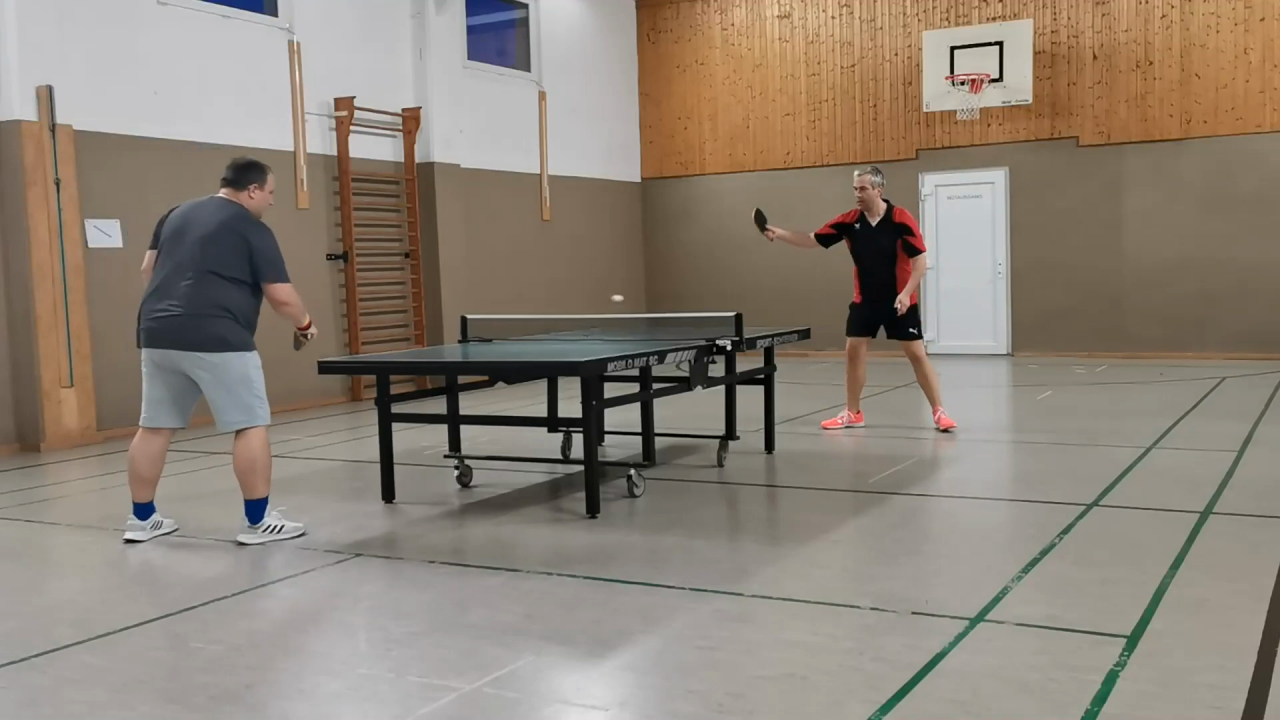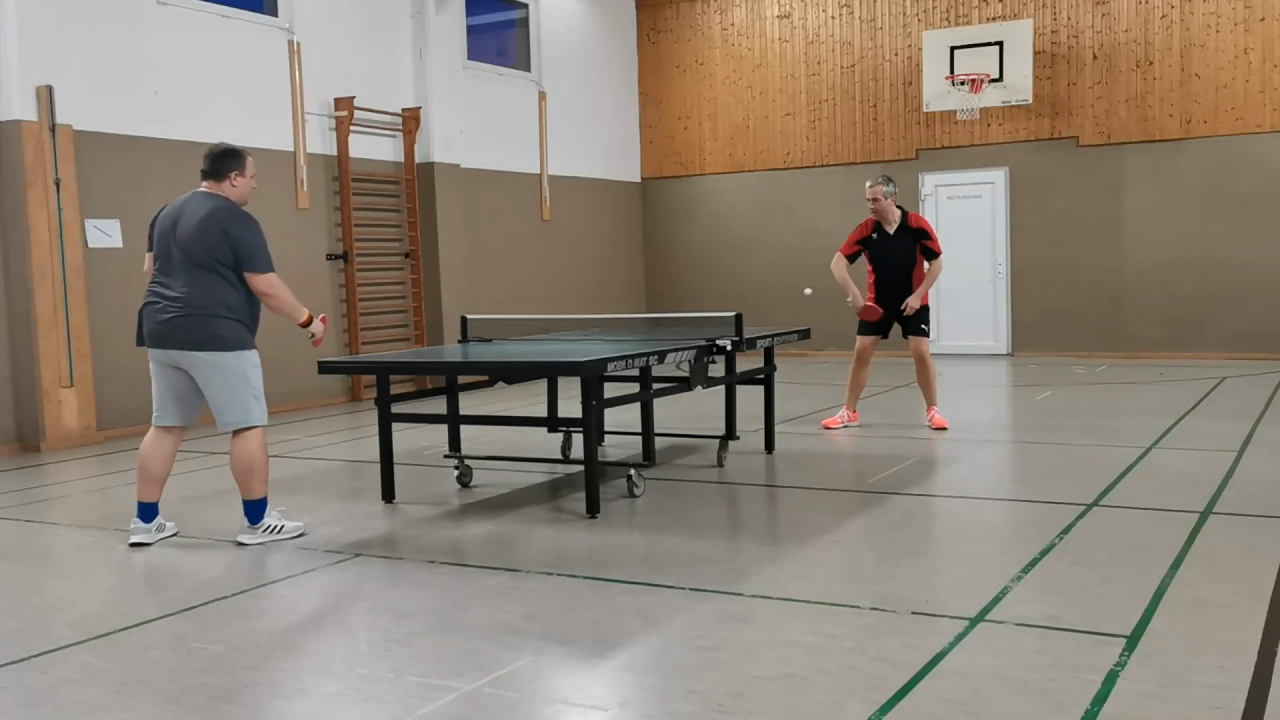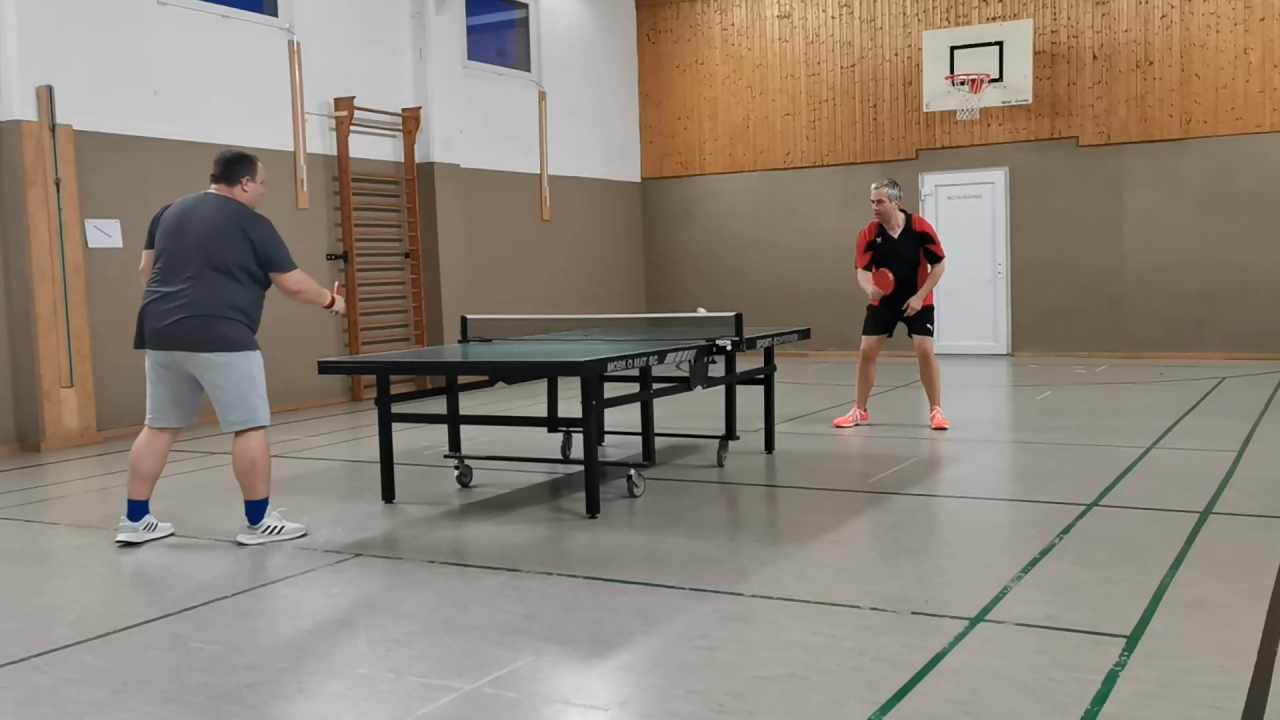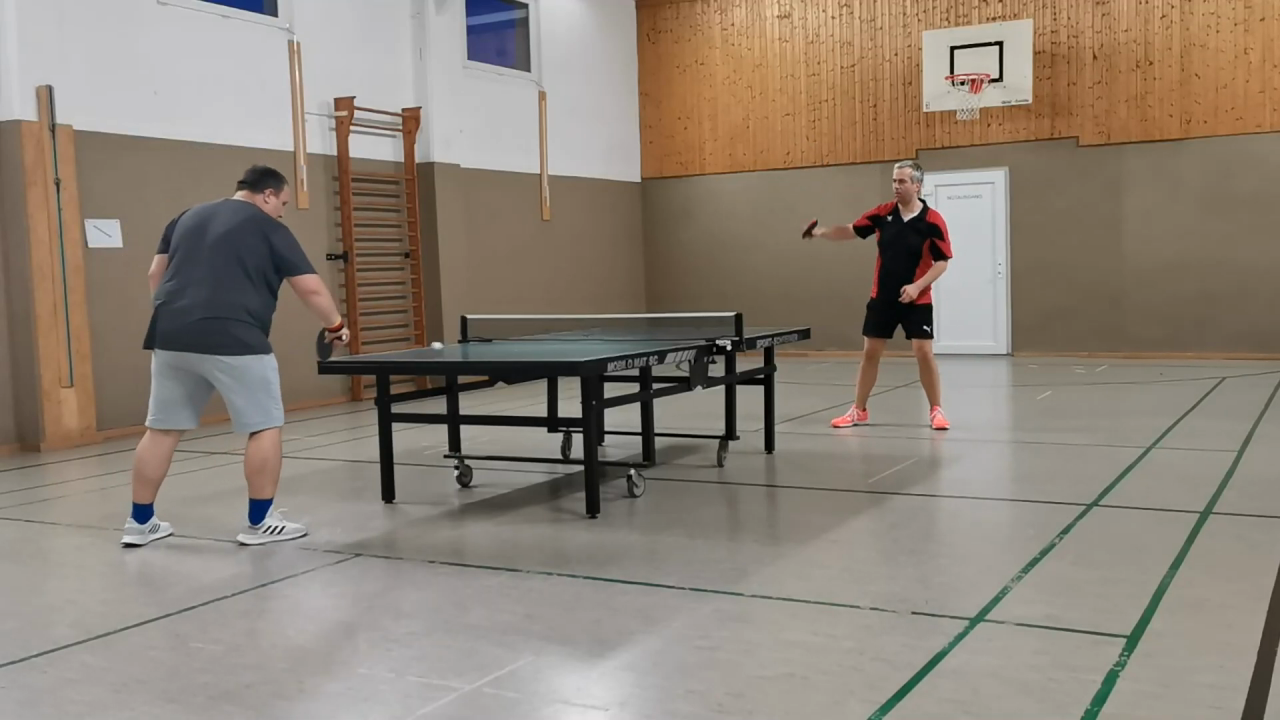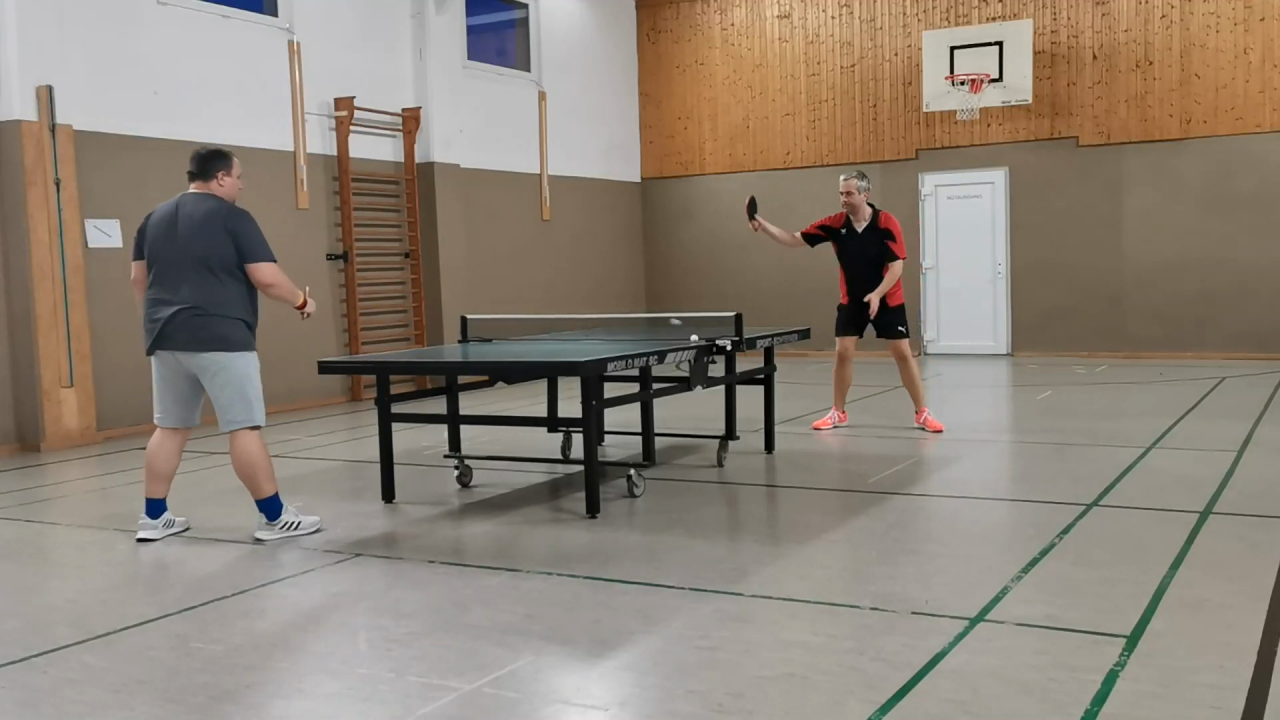
dt=1s
person 1, frame 1
left shoulder: (178, 214)
right shoulder: (252, 229)
left elbow: (149, 268)
right elbow: (282, 297)
right wrist: (305, 324)
left hip: (159, 335)
right hip: (217, 339)
left knee: (154, 427)
right knee: (251, 426)
left ankle: (141, 518)
right ankle: (258, 521)
person 1, frame 2
left shoulder: (167, 213)
right shoulder: (237, 221)
left elbow: (150, 269)
right elbow: (265, 287)
right wrist: (308, 319)
left hip: (162, 334)
right hip: (216, 338)
left knee: (165, 426)
right knee: (247, 426)
left ankle: (145, 521)
right ankle: (257, 521)
person 1, frame 3
left shoulder: (169, 213)
right shoulder: (252, 225)
left elbow: (145, 269)
right elbow: (293, 284)
right wrist: (331, 299)
left hip: (162, 337)
right hip: (220, 338)
left knee: (159, 427)
right knee: (250, 427)
left ankle: (135, 520)
right ankle: (258, 521)
person 1, frame 4
left shoulder: (187, 218)
right shoulder: (270, 231)
left elbow: (156, 274)
right elbow: (311, 287)
right wrist: (336, 324)
left hip: (172, 339)
right hip: (234, 343)
left knee: (162, 428)
right knee: (265, 426)
left ankle: (140, 522)
right ankle: (260, 521)
person 1, frame 5
left shoulder: (154, 218)
right shoulder: (234, 218)
left elbow: (138, 280)
right elbow: (268, 279)
right wrist: (301, 300)
left hip: (167, 339)
right hip: (220, 338)
left knee: (170, 428)
right knee: (244, 427)
left ankle: (153, 517)
right ankle: (274, 517)
person 2, frame 1
left shoulder: (902, 219)
right shoulder: (849, 221)
left elbow: (920, 260)
right elbow: (812, 240)
left wrist: (906, 292)
right wrist: (779, 234)
left hip: (900, 301)
right hip: (864, 300)
left knee: (916, 353)
right knee: (854, 352)
left ankle: (939, 411)
right ankle: (853, 413)
person 2, frame 2
left shoulder: (918, 225)
right shoulder: (865, 230)
left elbow: (936, 263)
right elbow: (838, 262)
left wrist: (918, 295)
right wrist: (853, 292)
left hip: (913, 300)
right hip: (876, 302)
left knee: (921, 353)
right knee: (862, 352)
left ankle: (933, 411)
right ankle: (849, 412)
person 2, frame 3
left shoulder: (921, 228)
right shoulder: (868, 234)
left elbow: (939, 265)
right elbow: (863, 273)
left wrist: (919, 297)
right wrist: (870, 288)
left hip: (918, 301)
right hip: (882, 303)
left knee: (925, 351)
right knee: (867, 353)
left ankle: (935, 411)
right ankle: (860, 410)
person 2, frame 4
left shoulder: (933, 221)
right shoulder: (883, 213)
left elbow: (942, 262)
right elbow: (850, 231)
left wrist: (918, 286)
right wrist: (822, 231)
left hip: (916, 301)
right hip: (881, 298)
left knee: (924, 353)
right knee: (870, 353)
left ankle: (936, 411)
right ankle: (859, 410)
person 2, frame 5
left shoulder: (887, 223)
right shoulder: (834, 224)
left elbow: (897, 266)
right elbow: (796, 239)
left wrist: (877, 294)
right wrist: (764, 226)
left hip: (887, 300)
right hip: (851, 302)
left knee: (903, 353)
right knee: (843, 353)
left ankle: (922, 412)
right ankle: (838, 412)
